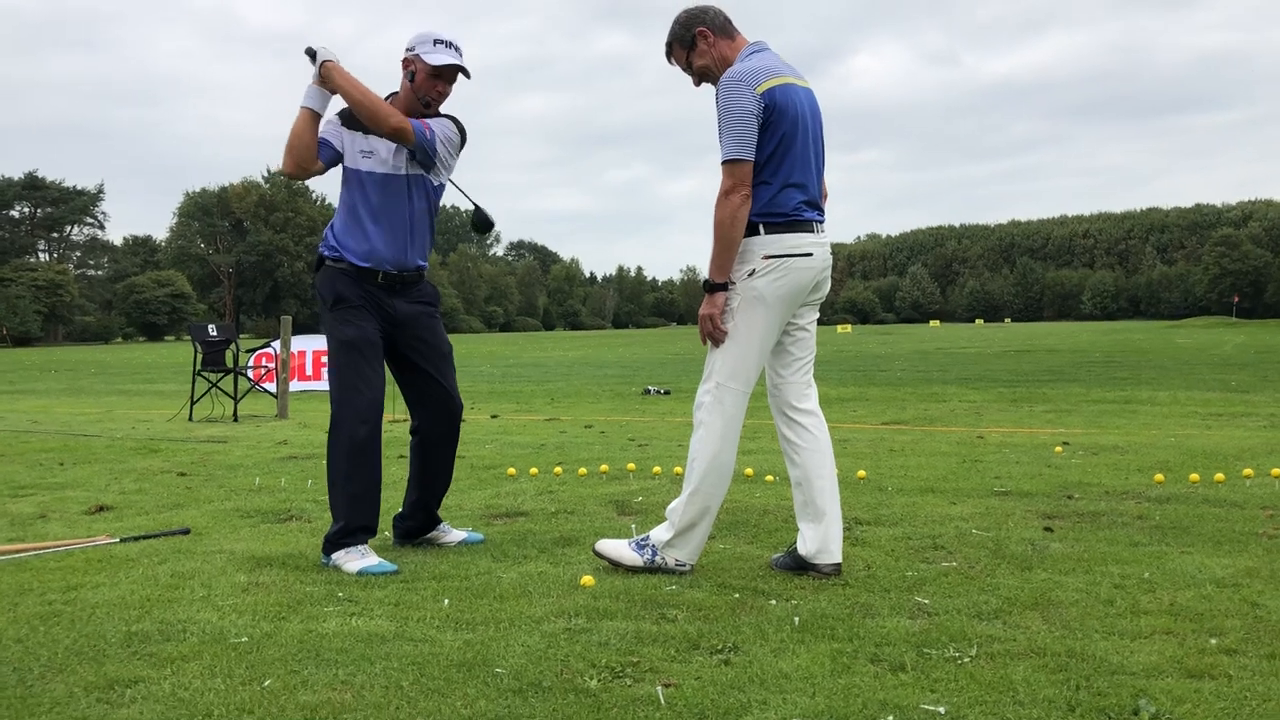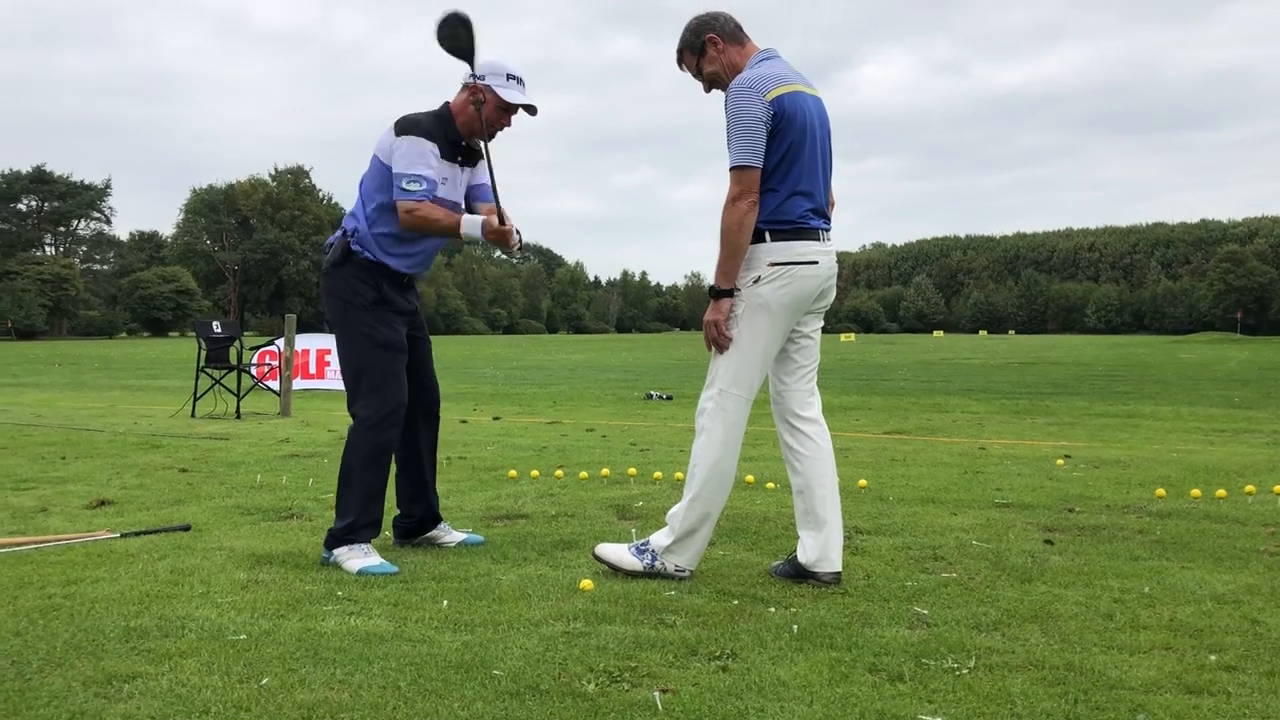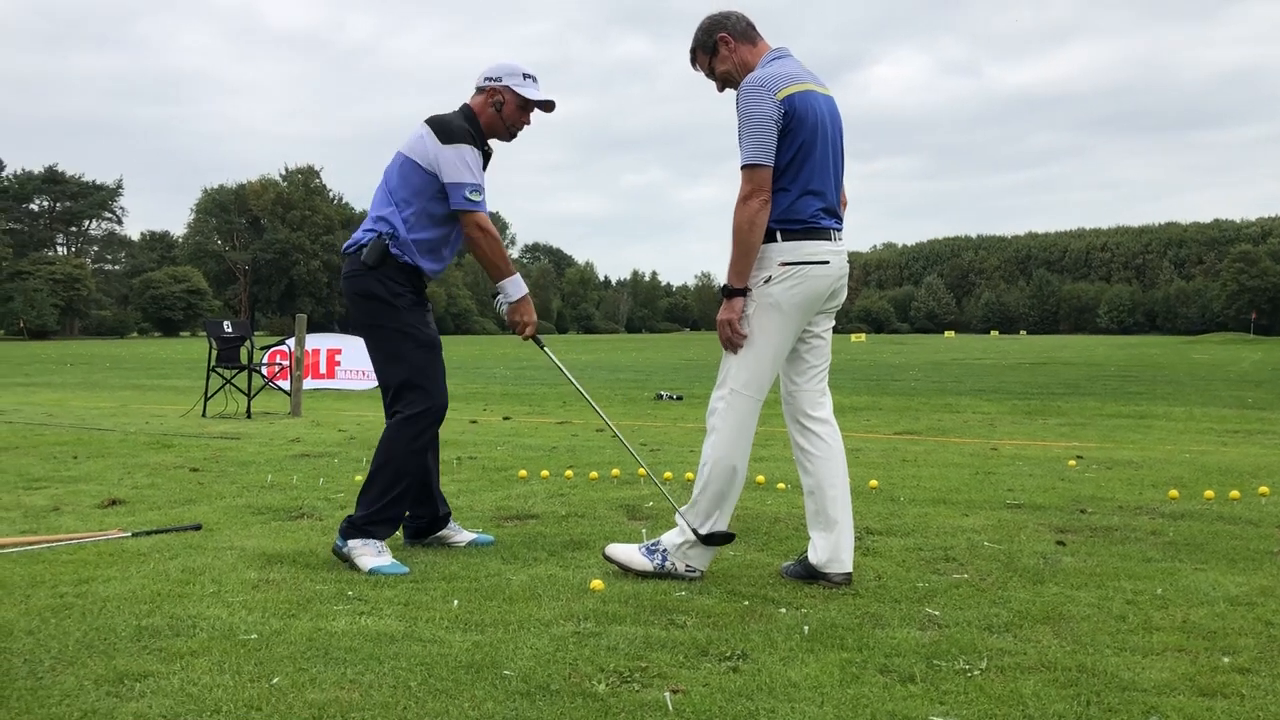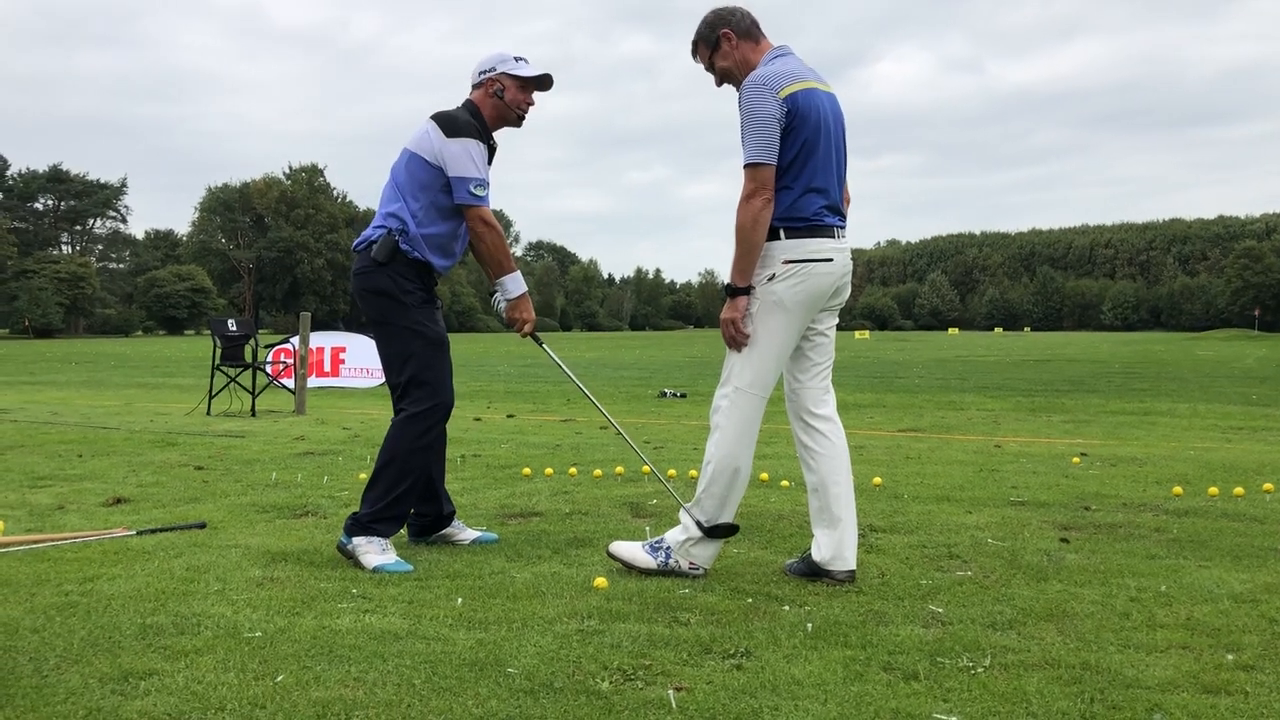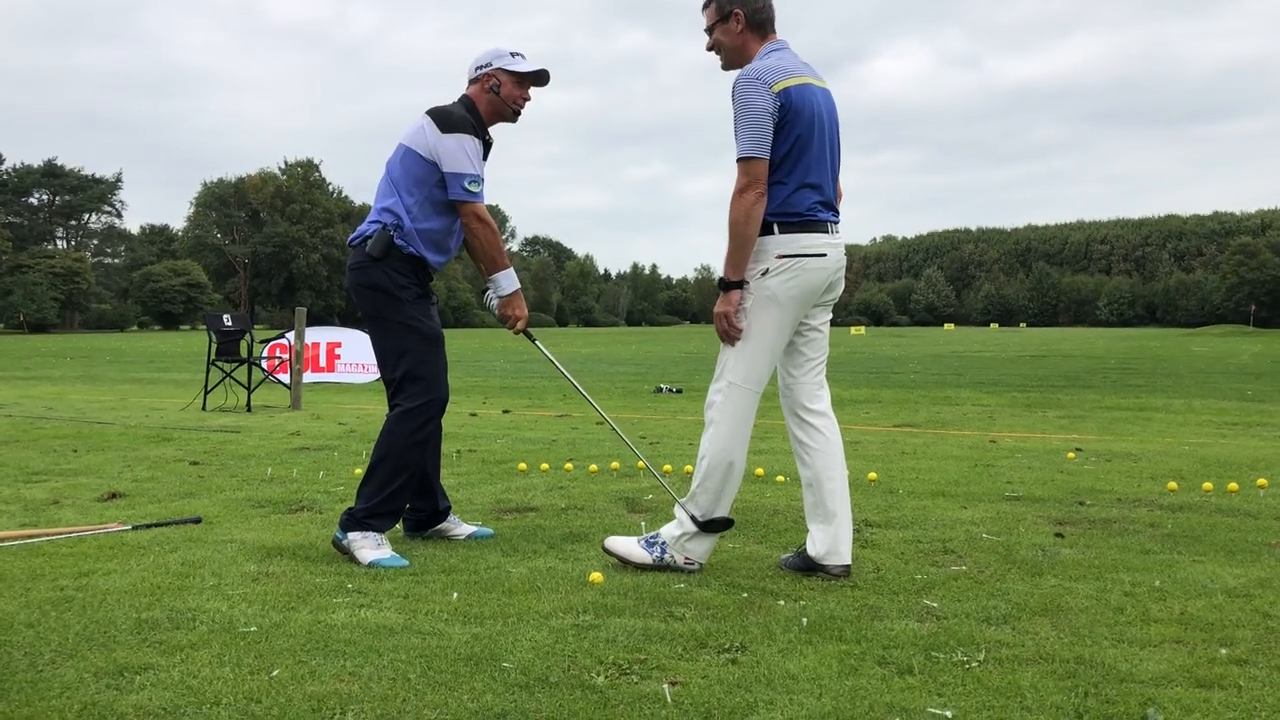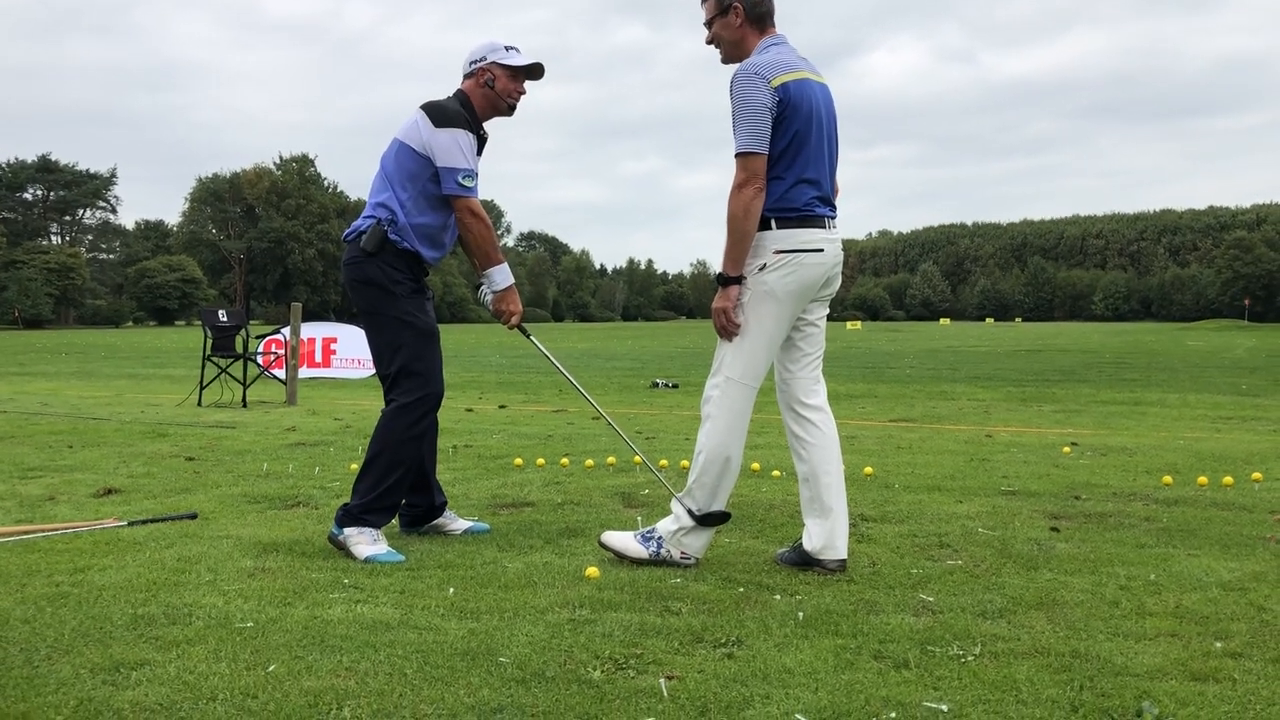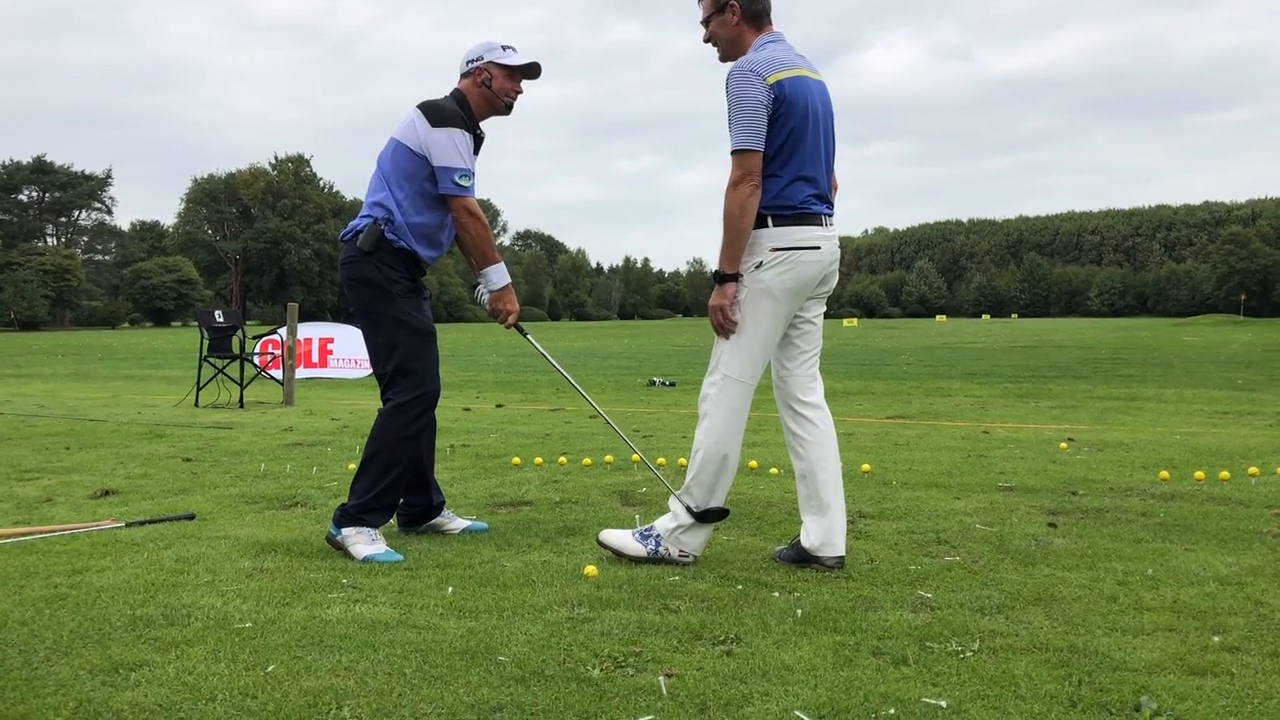
dt=0.3s
person 1, frame 1
left shoulder: (741, 82)
right shoulder: (795, 80)
left elbow: (737, 192)
left wrist: (716, 287)
left hip: (767, 257)
right hip: (810, 254)
left knee: (720, 399)
right knee: (797, 398)
left ankle: (674, 547)
right ankle: (821, 544)
person 1, frame 2
left shoulder: (749, 89)
right shoulder: (804, 87)
left elbow: (745, 198)
left wrist: (721, 292)
left hip: (774, 263)
right hip: (818, 261)
left knee: (723, 407)
right knee: (800, 409)
left ankle: (674, 550)
right ankle: (820, 554)
person 1, frame 3
left shoulder: (760, 86)
right shoulder: (816, 87)
left elbow: (756, 197)
left wrist: (734, 291)
left hip: (785, 262)
right hip: (829, 260)
left knee: (734, 406)
right knee: (812, 408)
left ankle: (687, 549)
right ankle: (831, 554)
person 1, frame 4
left shoulder: (763, 85)
right shoulder: (818, 84)
left elbow: (759, 195)
left wrist: (737, 289)
left hip: (788, 261)
right hip: (832, 258)
left knee: (737, 405)
right knee: (815, 406)
left ankle: (689, 548)
right ankle: (835, 552)
person 1, frame 5
left shoulder: (756, 79)
right shoulder: (814, 80)
left elbow: (752, 191)
left wrist: (730, 284)
left hip: (781, 255)
right hip: (825, 253)
left knee: (731, 400)
right knee: (809, 401)
left ankle: (685, 543)
right ankle: (830, 546)
person 1, frame 6
left shoulder: (755, 74)
right shoulder: (810, 75)
left elbow: (750, 185)
left wrist: (728, 279)
left hip: (779, 250)
right hip: (822, 248)
left knee: (728, 395)
right knee: (805, 397)
left ankle: (682, 536)
right ankle: (826, 541)
person 1, frame 7
left shoulder: (751, 71)
right shoulder: (809, 72)
left elbow: (746, 182)
left wrist: (725, 277)
left hip: (775, 247)
right hip: (819, 246)
left knee: (725, 392)
right knee: (803, 394)
left ankle: (679, 536)
right ankle: (824, 538)
person 2, frame 1
left shoulder: (446, 132)
right shoulder: (351, 119)
left elbow: (392, 124)
right elbow: (296, 166)
left wrist: (334, 69)
right wrist: (318, 89)
left hip: (410, 289)
right hip: (350, 285)
left knee: (441, 407)
right knee: (360, 408)
left ankle: (418, 522)
right ankle: (346, 540)
person 2, frame 2
left shoulder: (471, 156)
right shoulder: (417, 134)
left elbow: (484, 214)
right elbow: (412, 215)
left wrist: (502, 229)
right wrist: (472, 226)
left hip: (395, 285)
right hip: (359, 279)
left knee: (420, 403)
right knee: (382, 405)
left ankle: (419, 520)
right ankle: (349, 538)
person 2, frame 3
left shoulder: (467, 146)
right shoulder: (453, 136)
left elbow: (482, 230)
right elbow: (475, 229)
left wrist: (513, 294)
right wrist: (516, 292)
left hip: (396, 280)
right hip: (383, 278)
left knee: (422, 401)
right knee: (421, 403)
left ankle: (427, 520)
right ankle: (363, 532)
person 2, frame 4
left shoulder: (469, 137)
right shoulder: (460, 131)
left elbow: (475, 229)
right elbow: (482, 223)
left wrist: (505, 292)
right wrist: (517, 290)
left hip: (404, 276)
right hip: (395, 274)
left knee: (428, 400)
right knee: (427, 400)
left ankle: (432, 518)
right ankle: (367, 530)
person 2, frame 5
left shoulder: (464, 132)
right shoulder: (454, 126)
left elbow: (468, 226)
right elbow: (475, 219)
left wrist: (498, 289)
right wrist: (509, 287)
left hip: (401, 272)
right hip: (389, 269)
left knee: (424, 395)
right knee: (421, 395)
left ankle: (427, 513)
right ankle: (362, 525)
person 2, frame 6
left shoulder: (459, 127)
right shoulder: (447, 120)
left elbow: (462, 219)
right elbow: (469, 214)
left wrist: (492, 284)
right wrist: (504, 282)
left hip: (398, 267)
right hip: (383, 264)
left knee: (421, 389)
right knee: (416, 390)
left ankle: (422, 508)
right ankle: (358, 521)
person 2, frame 7
left shoulder: (457, 127)
right shoulder: (445, 120)
left elbow: (459, 219)
right elbow: (466, 213)
left wrist: (489, 283)
right wrist: (500, 282)
left hip: (396, 266)
right hip: (381, 263)
left knee: (418, 389)
right knee: (412, 390)
left ankle: (421, 508)
right ankle: (356, 521)
